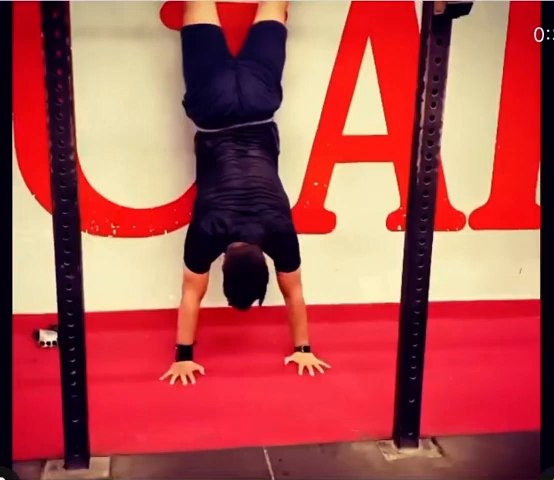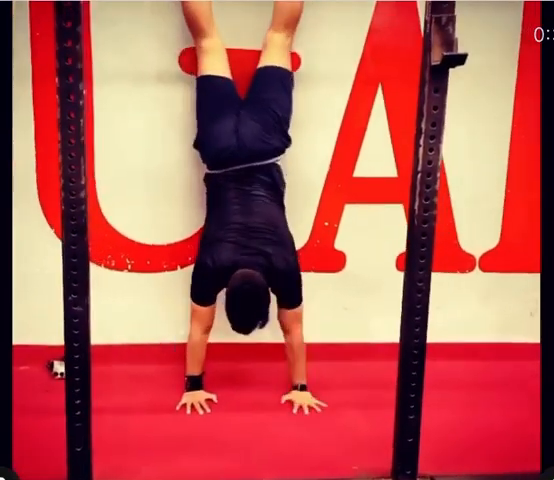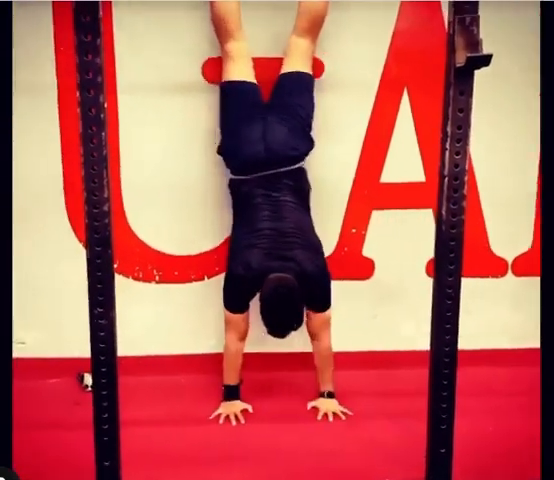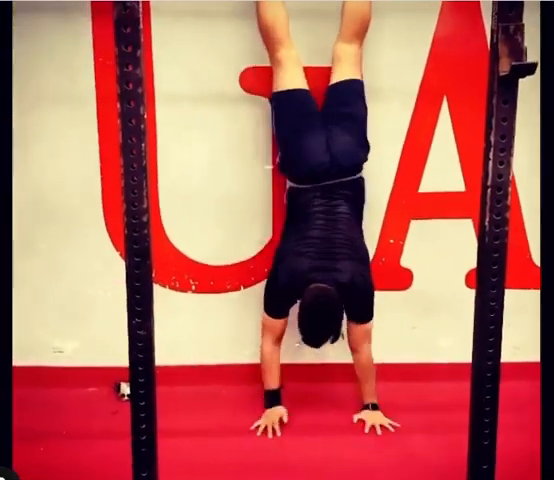
dt=1s
person 1, frame 1
left shoulder: (279, 227)
right shoulder: (206, 226)
left elbow: (293, 292)
right elbow: (191, 295)
left wrist: (304, 348)
right wrist: (182, 355)
left hip: (255, 108)
right hip: (217, 116)
person 1, frame 2
left shoulder: (282, 264)
right shoulder: (213, 262)
left elbow: (294, 331)
right elbow: (198, 329)
left wrist: (301, 386)
right wrist: (192, 386)
left hip: (260, 146)
right hip: (223, 147)
left knee: (278, 38)
right knee: (208, 41)
person 1, frame 3
left shoulder: (312, 268)
right shoulder: (243, 269)
left elbow: (321, 337)
right elbow: (234, 338)
left wrist: (328, 393)
right wrist: (230, 396)
left hip: (283, 150)
right hip: (248, 154)
left knee: (302, 39)
right knee: (233, 44)
person 1, frame 4
left shoulder: (355, 279)
right shoulder: (287, 274)
left elbow: (361, 348)
right elbow: (271, 342)
left wrist: (372, 405)
right wrist: (272, 402)
left hip: (343, 163)
right hip: (308, 165)
left knee: (347, 48)
right knee: (284, 54)
